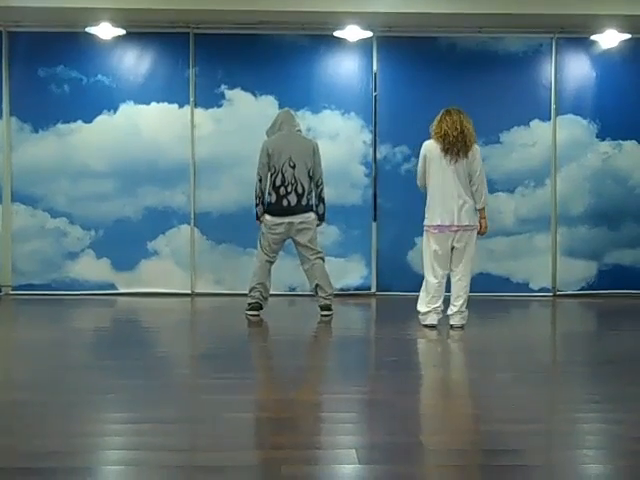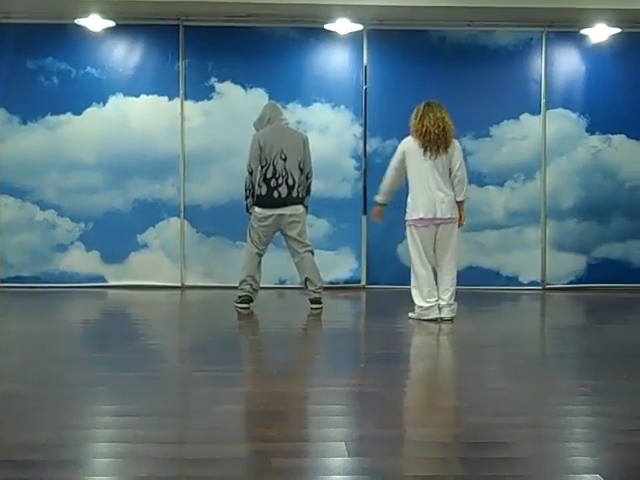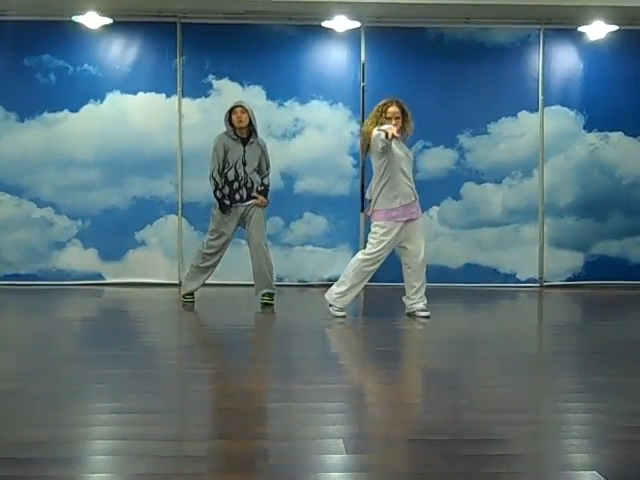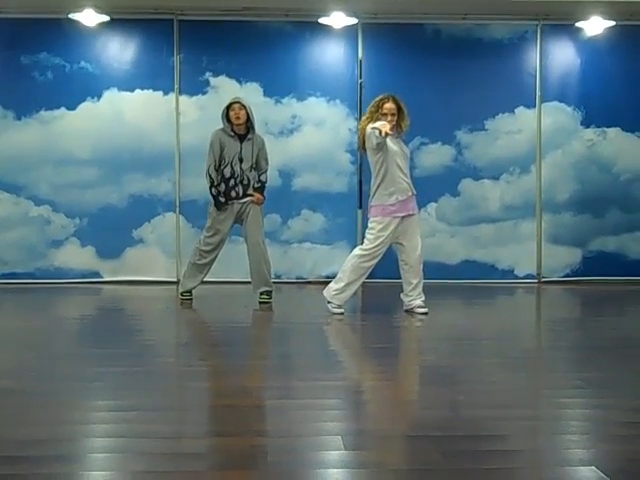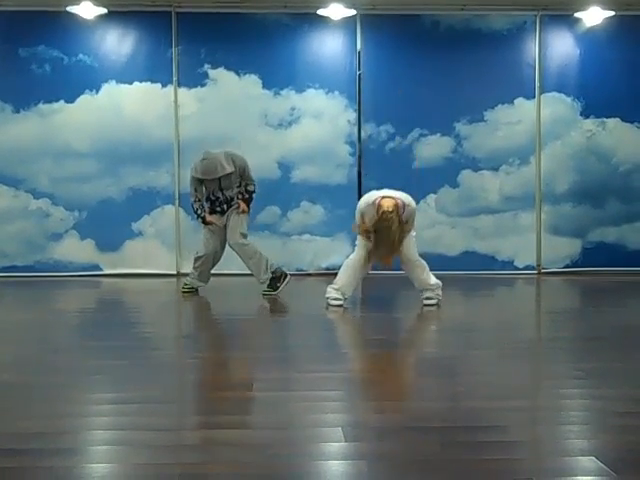
dt=1s
person 1, frame 1
left shoulder: (428, 147)
right shoulder: (472, 150)
left elbow: (421, 182)
right elbow: (478, 185)
right wrist: (482, 215)
left hip: (437, 217)
right hip: (465, 218)
left knee: (435, 270)
right knee: (461, 270)
left ankle: (430, 315)
right ankle: (457, 316)
person 1, frame 2
left shoulder: (408, 144)
right shoulder: (452, 145)
left elbow: (393, 175)
right elbow: (459, 178)
left wrist: (380, 202)
right wrist: (461, 207)
left hip: (419, 212)
right hip: (447, 211)
left knee: (421, 263)
right knee: (446, 262)
left ankle: (428, 308)
right ankle: (446, 308)
person 1, frame 3
left shoulder: (398, 142)
right shoulder: (379, 139)
right elbow: (380, 135)
left wrist: (372, 203)
right wrist: (386, 130)
left hip: (411, 208)
right hip: (388, 212)
left knee: (416, 259)
right knee: (370, 256)
left ankle: (416, 303)
right ankle: (336, 298)
person 1, frame 4
left shoulder: (396, 138)
right shoulder: (375, 136)
right elbow: (374, 132)
right wrist: (379, 126)
left hip: (407, 204)
right hip: (385, 207)
left knee: (413, 255)
right knee: (367, 252)
left ankle: (413, 300)
right ankle: (334, 295)
person 1, frame 5
left shoulder: (409, 206)
right shoulder: (365, 205)
left elbow: (407, 229)
right elbow: (363, 232)
left wrist: (392, 251)
right wrist: (375, 248)
right hip: (373, 230)
right knee: (360, 256)
left ankle: (432, 289)
right ankle: (336, 291)
person 2, frame 1
left shoulder: (269, 144)
right shoulder: (311, 145)
left elbow: (261, 180)
right elbow: (318, 181)
left wrist: (259, 210)
right wrist: (320, 211)
left hip: (275, 214)
right hip: (304, 214)
left knee: (265, 258)
right knee: (314, 258)
left ankle: (255, 303)
right ankle: (325, 303)
person 2, frame 2
left shoulder: (260, 137)
right shoulder: (300, 138)
left elbow: (252, 173)
right elbow: (307, 173)
left wrist: (249, 202)
right wrist: (304, 202)
left hip: (265, 206)
right hip: (293, 206)
left knee: (254, 250)
right knee: (303, 251)
left ankle: (245, 295)
right ankle: (316, 296)
person 2, frame 3
left shoulder: (259, 144)
right shoulder: (222, 140)
left elbow: (265, 172)
right elbow: (215, 172)
left wrist: (264, 194)
right wrist: (222, 200)
left hip: (253, 203)
right hip: (228, 203)
left knee: (259, 246)
right knee: (212, 246)
left ankle: (267, 290)
right ankle: (189, 287)
person 2, frame 4
left shoulder: (257, 140)
right shoulder: (219, 137)
left elbow: (263, 169)
right elbow: (211, 168)
left wrist: (260, 191)
right wrist: (217, 196)
left hip: (250, 200)
right hip: (224, 200)
left knee: (256, 243)
right knee: (209, 242)
left ankle: (264, 288)
right ankle: (187, 285)
person 2, frame 5
left shoulder: (237, 161)
right shoulder: (198, 171)
left elbow: (249, 182)
right elbow: (196, 198)
left wrist: (246, 200)
right wrist: (203, 216)
left hip: (236, 207)
right hip: (215, 211)
left knee: (237, 240)
right knee: (211, 249)
left ankle: (276, 274)
right ankle: (194, 280)
